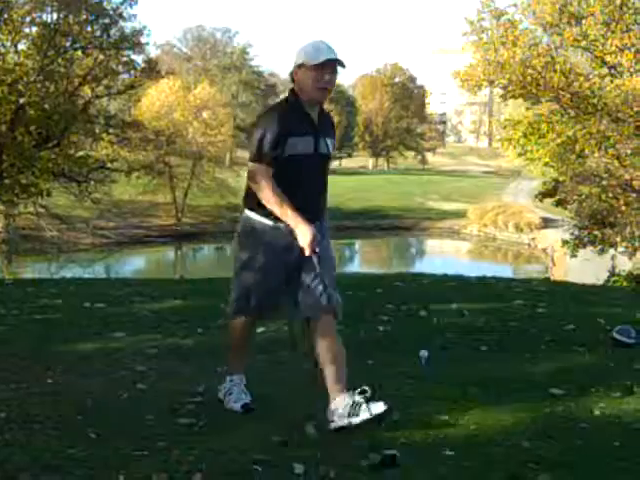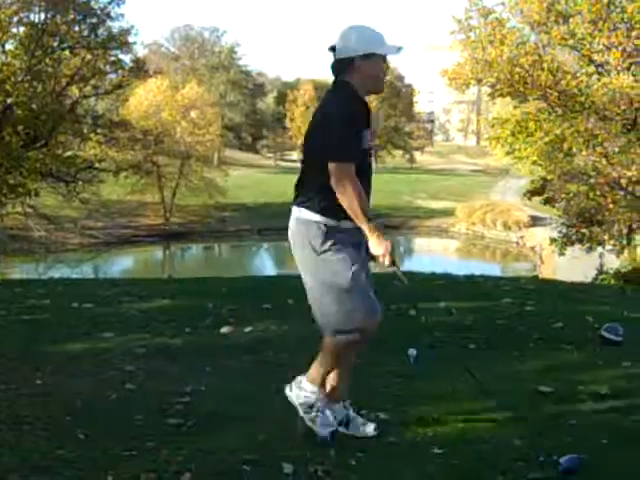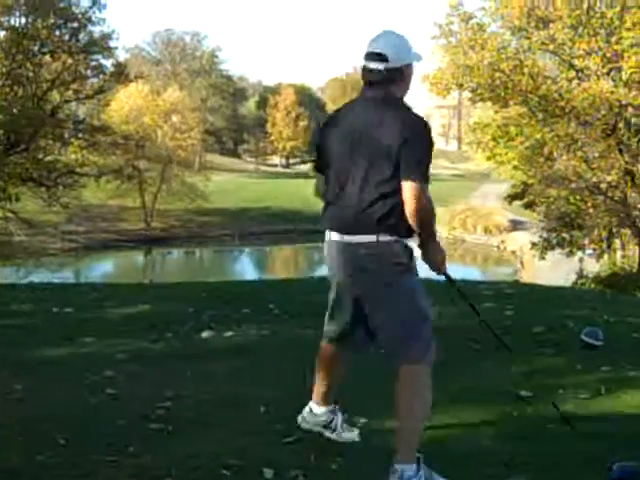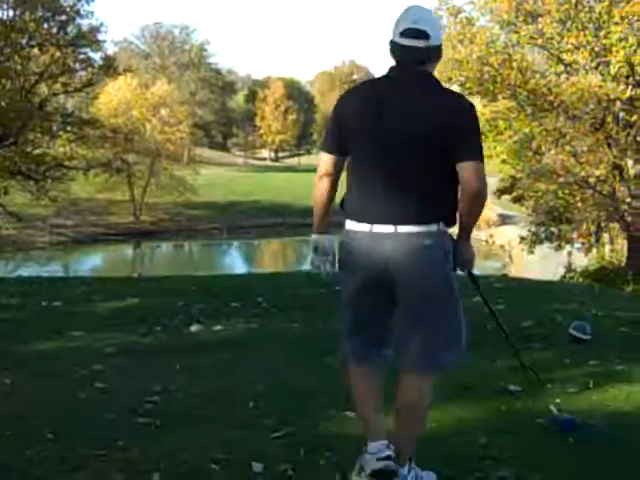
dt=0.3s
person 1, frame 1
left shoulder: (327, 124)
right shoulder: (275, 119)
right elbow: (261, 181)
left wrist: (316, 225)
right wrist: (298, 225)
left hip: (311, 231)
right hip: (267, 230)
left knee: (326, 313)
right knee: (247, 311)
left ankle: (341, 403)
right ankle: (234, 378)
person 1, frame 2
left shoulder: (342, 105)
right shoulder: (346, 110)
right elbow: (344, 182)
left wrist: (364, 230)
right wrist: (373, 234)
left hip: (329, 226)
right hip: (322, 230)
left knee: (338, 318)
right knee: (361, 320)
left ankle: (330, 405)
right ankle: (308, 386)
person 1, frame 3
left shoulder: (333, 122)
right shoulder: (411, 125)
left elbow: (322, 190)
right elbow: (416, 202)
right wrist: (431, 246)
left hip: (338, 243)
right hip: (381, 251)
left knee: (338, 333)
right knee: (416, 354)
left ankle: (318, 409)
person 1, frame 4
left shoulder: (355, 99)
right shoulder: (455, 107)
left elbow: (326, 174)
right elbow: (474, 185)
left wrist: (319, 231)
right wrist: (464, 238)
left hip: (361, 240)
right hip: (425, 243)
left knee: (362, 352)
right knee: (420, 364)
